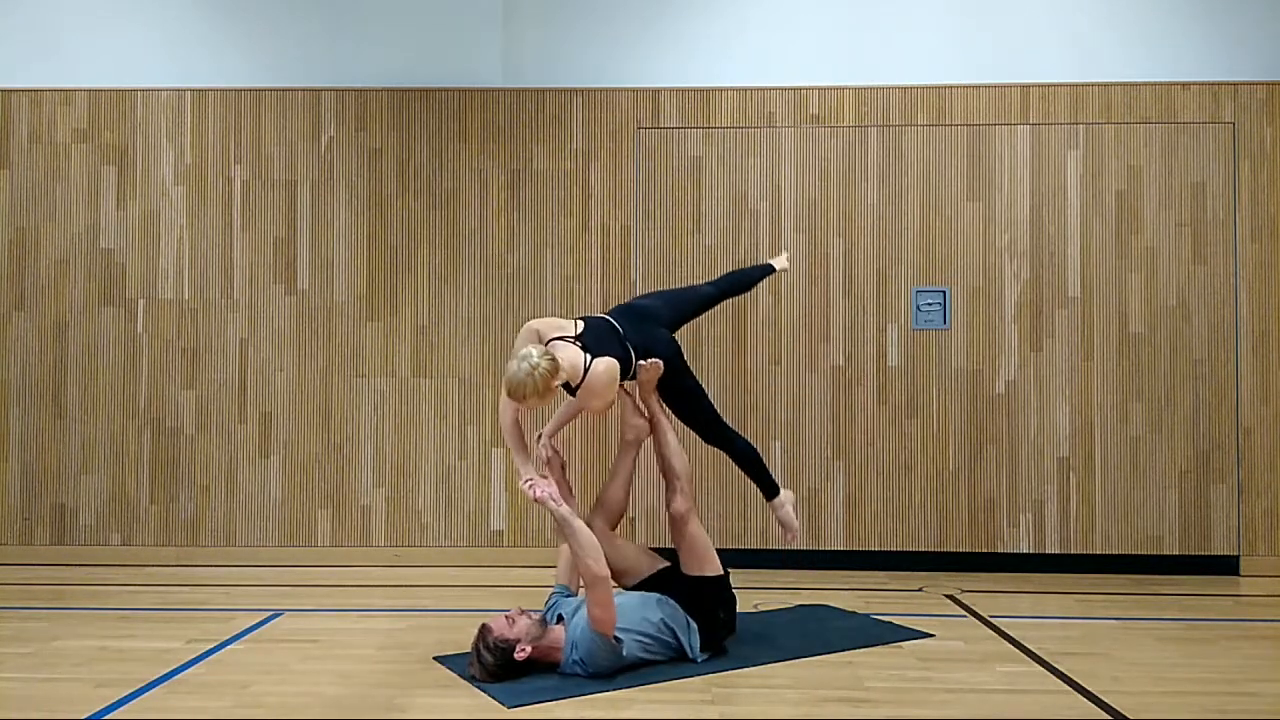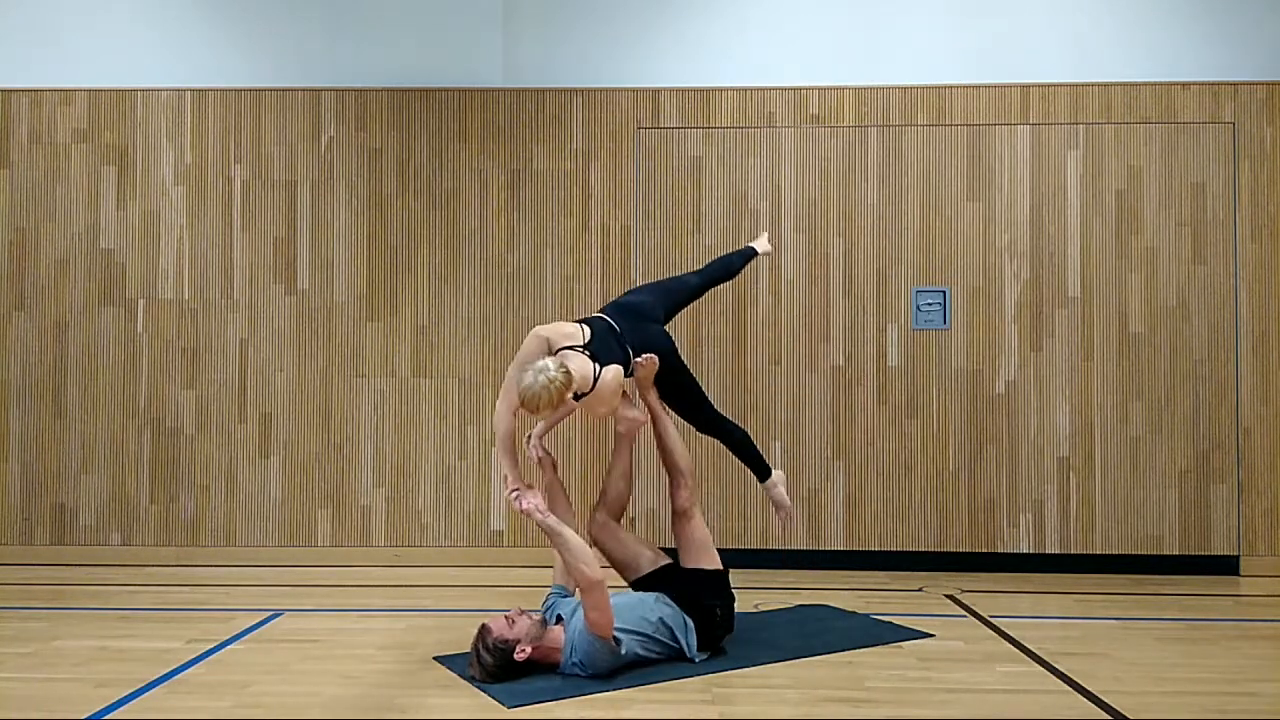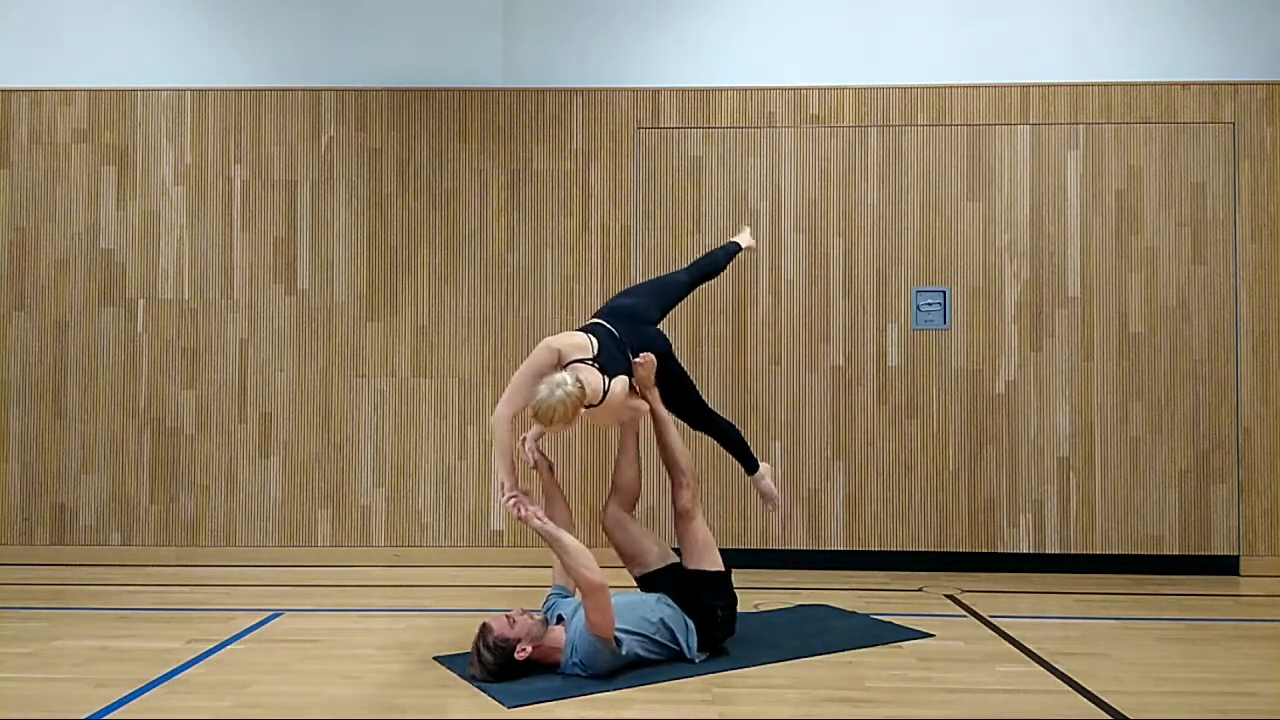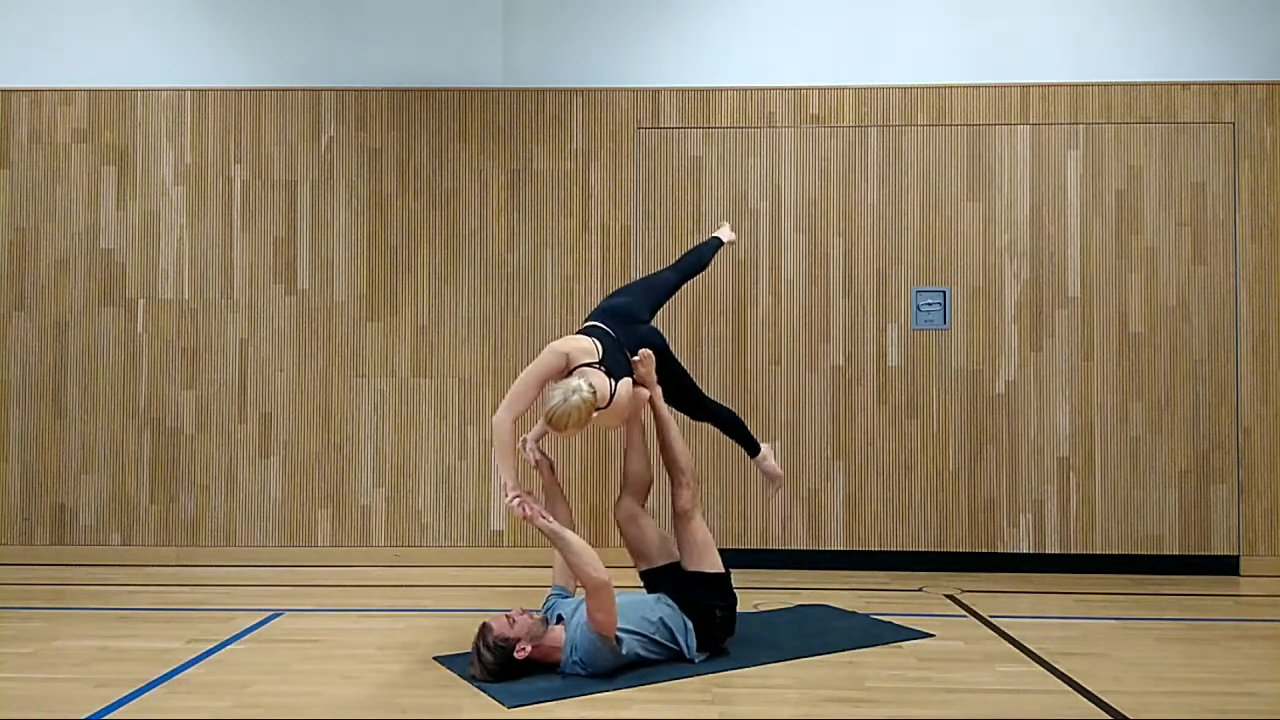
dt=0.2s
person 1, frame 1
left shoulder: (556, 616)
right shoulder: (586, 653)
left elbow: (572, 543)
right elbow: (598, 575)
left wrist: (557, 474)
right wrist: (557, 507)
left hip: (670, 605)
right hip: (703, 620)
left knee: (595, 528)
right knee: (680, 507)
left ankle: (632, 439)
right ankle: (650, 400)
person 1, frame 2
left shoulder: (554, 616)
right shoulder: (586, 654)
left elbow: (567, 541)
right elbow: (592, 580)
left wrist: (549, 474)
right wrist: (544, 519)
left hip: (669, 604)
right hip: (702, 618)
left knee: (601, 523)
right knee: (683, 502)
left ankle: (627, 431)
right ankle: (648, 396)
person 1, frame 3
left shoulder: (555, 616)
right shoulder: (585, 655)
left elbow: (565, 539)
right elbow: (593, 582)
left wrist: (546, 476)
right wrist: (540, 525)
left hip: (671, 604)
right hip: (704, 618)
left knee: (615, 513)
right knee: (685, 502)
right ankle: (650, 397)
person 1, frame 4
left shoulder: (554, 616)
right shoulder: (585, 655)
left elbow: (565, 540)
right elbow: (598, 581)
left wrist: (548, 477)
right wrist: (544, 524)
left hip: (671, 604)
right hip: (703, 619)
right knee: (684, 504)
left ankle: (635, 404)
right ankle: (653, 396)
person 2, frame 1
left shoulder: (599, 386)
right shoulder: (535, 334)
right elbow: (508, 406)
left wrist: (549, 431)
right wrist: (525, 468)
left hip: (656, 355)
right hip: (633, 317)
left knee: (716, 432)
right knee: (712, 290)
left ankle: (777, 496)
right ankle: (773, 266)
person 2, frame 2
left shoulder: (604, 393)
right shoulder: (541, 339)
right elbow: (503, 409)
left wrist: (542, 428)
right wrist: (512, 478)
left hip: (652, 351)
right hip: (627, 312)
left knee: (708, 420)
right knee: (700, 279)
left ankle: (768, 477)
right ankle: (754, 249)
person 2, frame 3
left shoulder: (610, 403)
right shoulder: (553, 349)
right elbow: (502, 415)
left wrist: (537, 433)
right wrist: (508, 488)
left hip: (649, 352)
right hip: (622, 315)
left knee: (700, 416)
right knee: (686, 278)
left ankle: (756, 470)
right ankle: (737, 243)
person 2, frame 4
left shoulder: (616, 404)
right shoulder: (561, 353)
right elbow: (503, 417)
left wrist: (537, 435)
right wrist: (511, 488)
left hip: (644, 348)
right hip: (616, 314)
left knee: (700, 407)
right knee: (672, 275)
left ankle: (758, 453)
right ankle: (719, 238)
